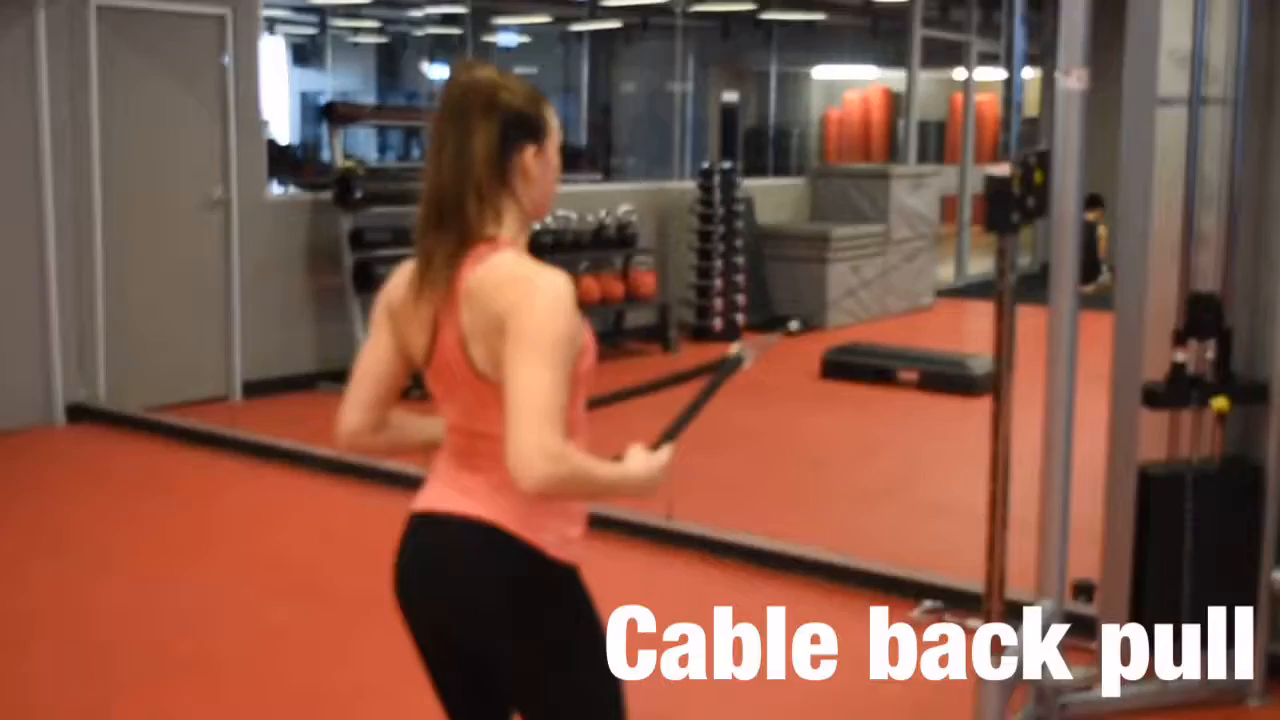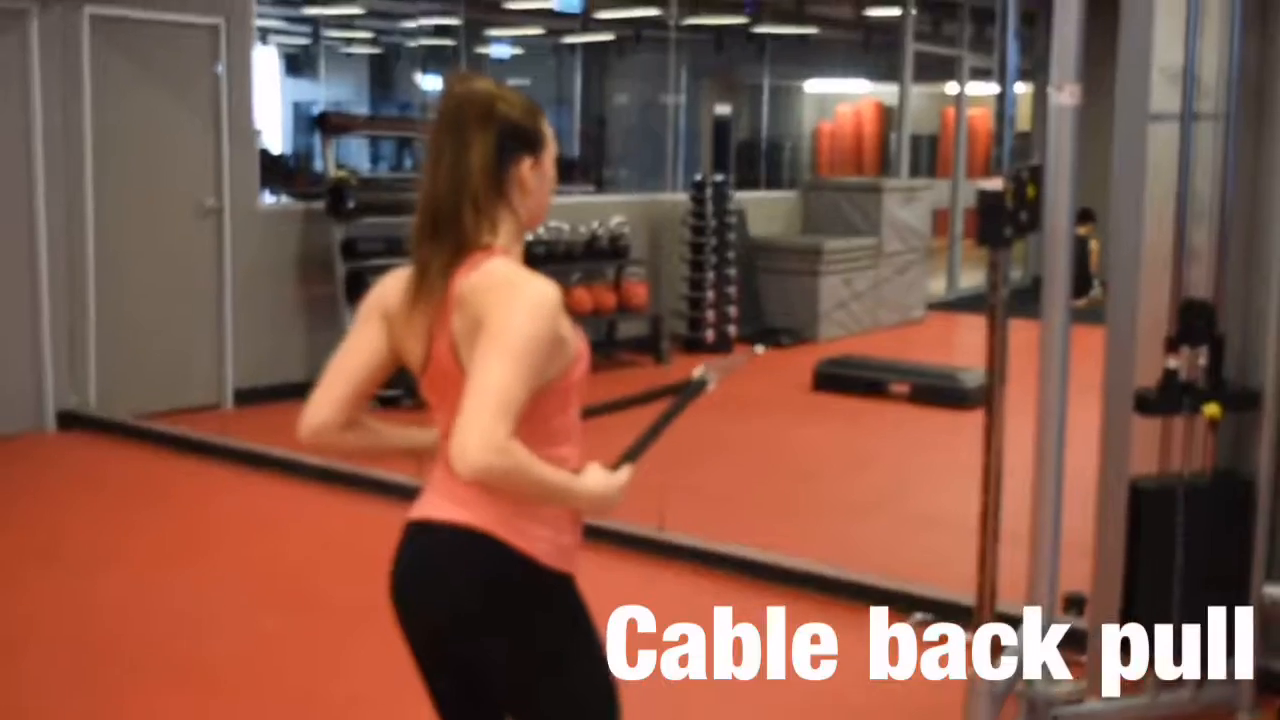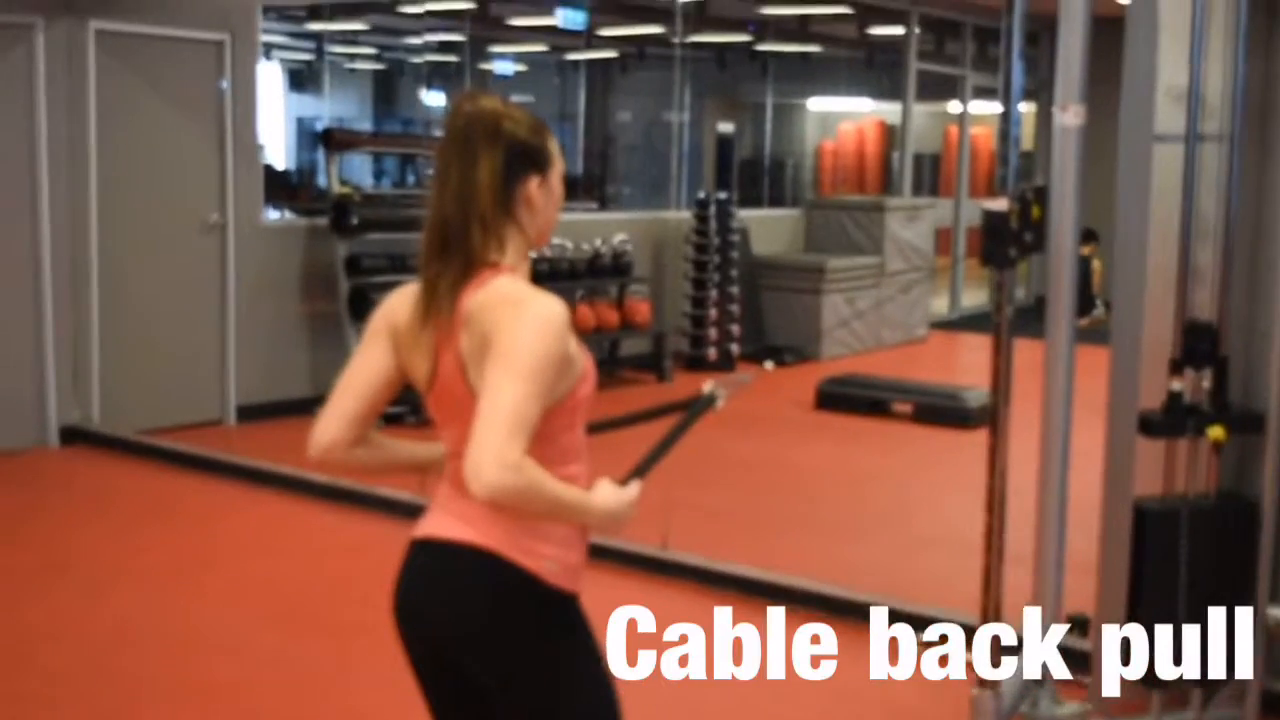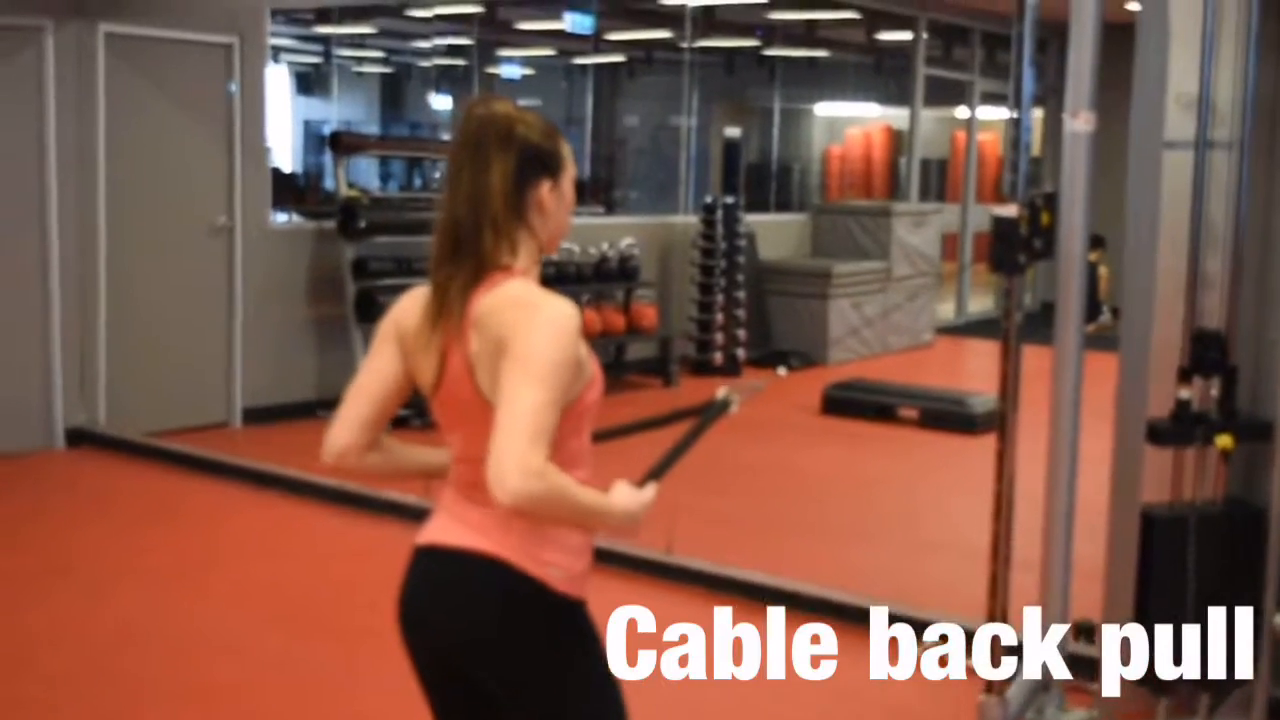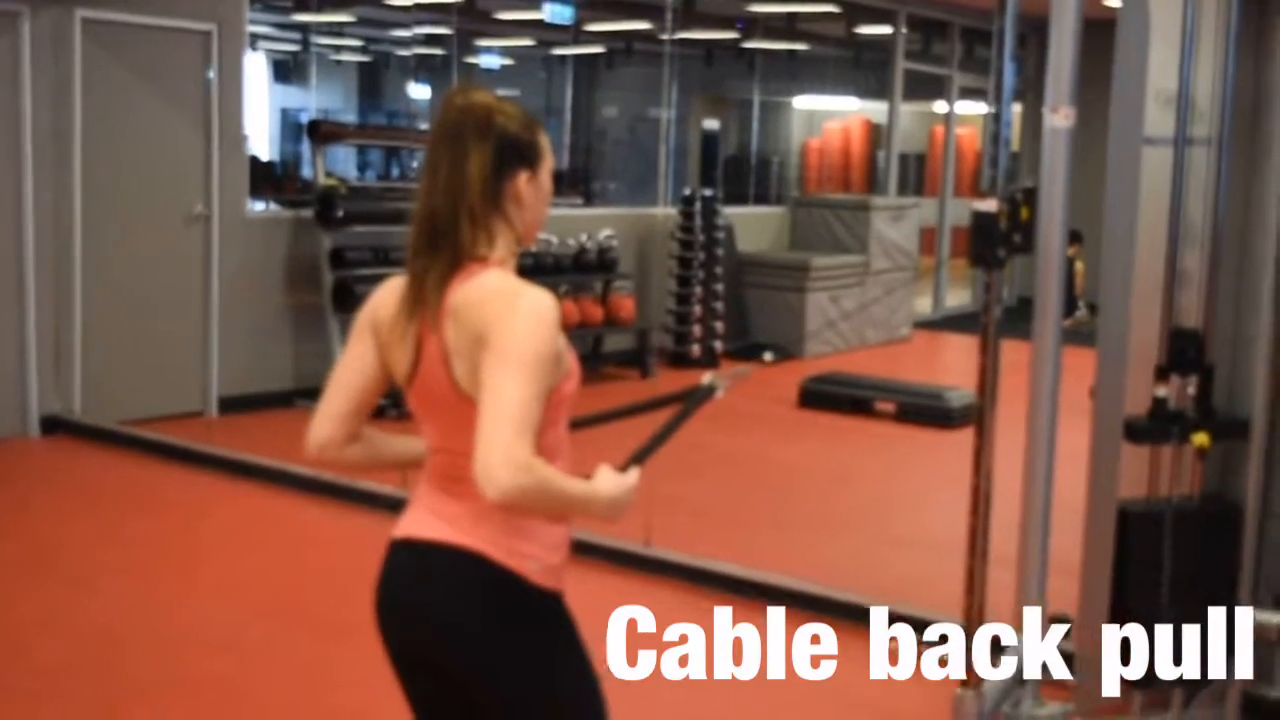
dt=0.2s
person 1, frame 1
left shoulder: (409, 283)
right shoulder: (535, 289)
left elbow: (358, 428)
right elbow: (538, 466)
right wrist: (632, 474)
left hip: (426, 556)
right hip: (514, 568)
person 1, frame 2
left shoulder: (401, 291)
right shoulder: (525, 295)
left elbow: (321, 424)
right elbow: (481, 455)
right wrist: (582, 491)
left hip: (424, 564)
right hip: (509, 575)
person 1, frame 3
left shoulder: (407, 308)
right shoulder: (533, 313)
left elbow: (332, 442)
right elbow: (495, 475)
right wrist: (596, 508)
left hip: (428, 581)
right hip: (513, 594)
person 1, frame 4
left shoulder: (416, 311)
right shoulder: (543, 316)
left elbow: (345, 448)
right elbow: (520, 482)
right wrist: (617, 510)
left hip: (431, 587)
right hip: (519, 599)
person 1, frame 5
left shoulder: (393, 302)
right shoulder: (521, 306)
left elbow: (327, 440)
right elbow: (505, 476)
right wrist: (599, 497)
left hip: (408, 581)
right hip: (497, 592)
